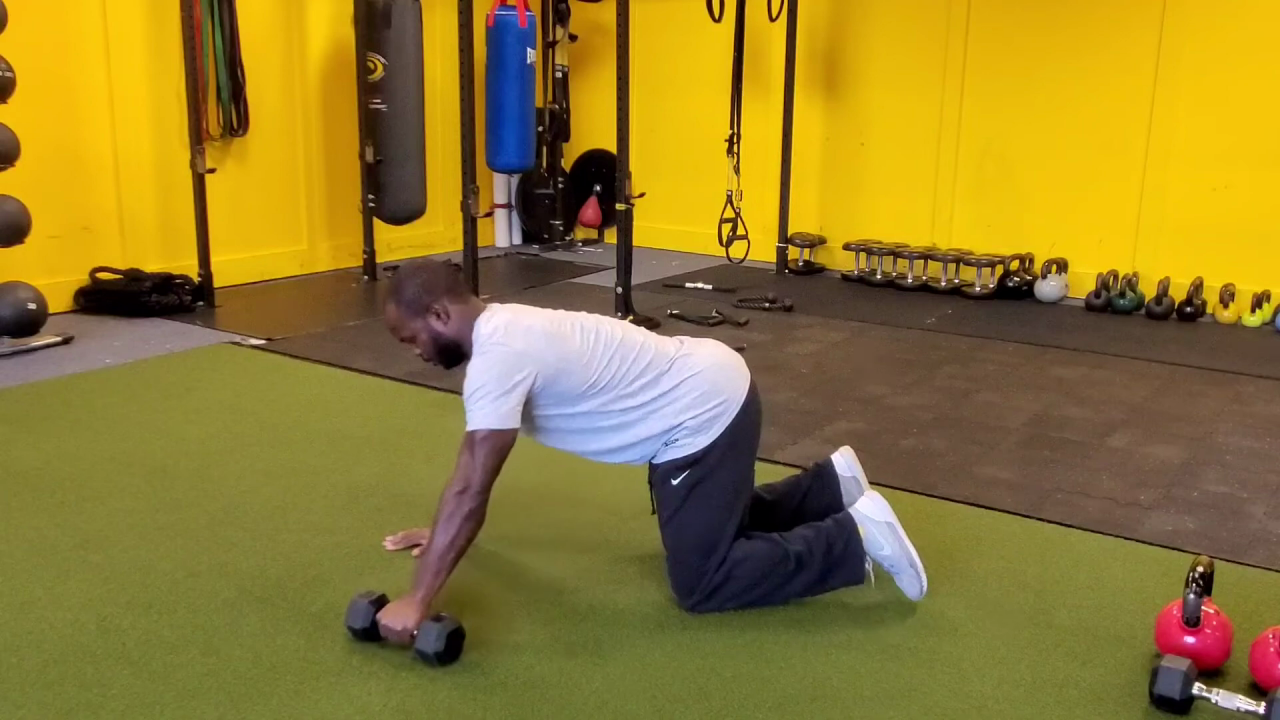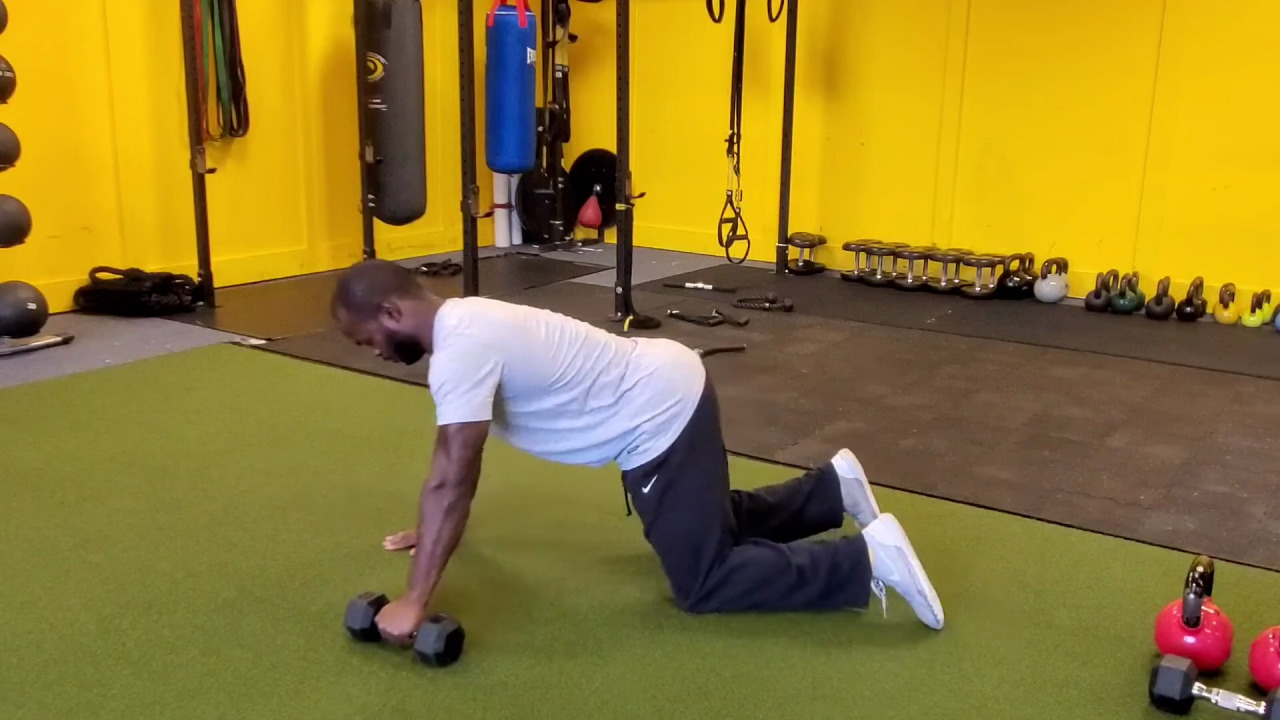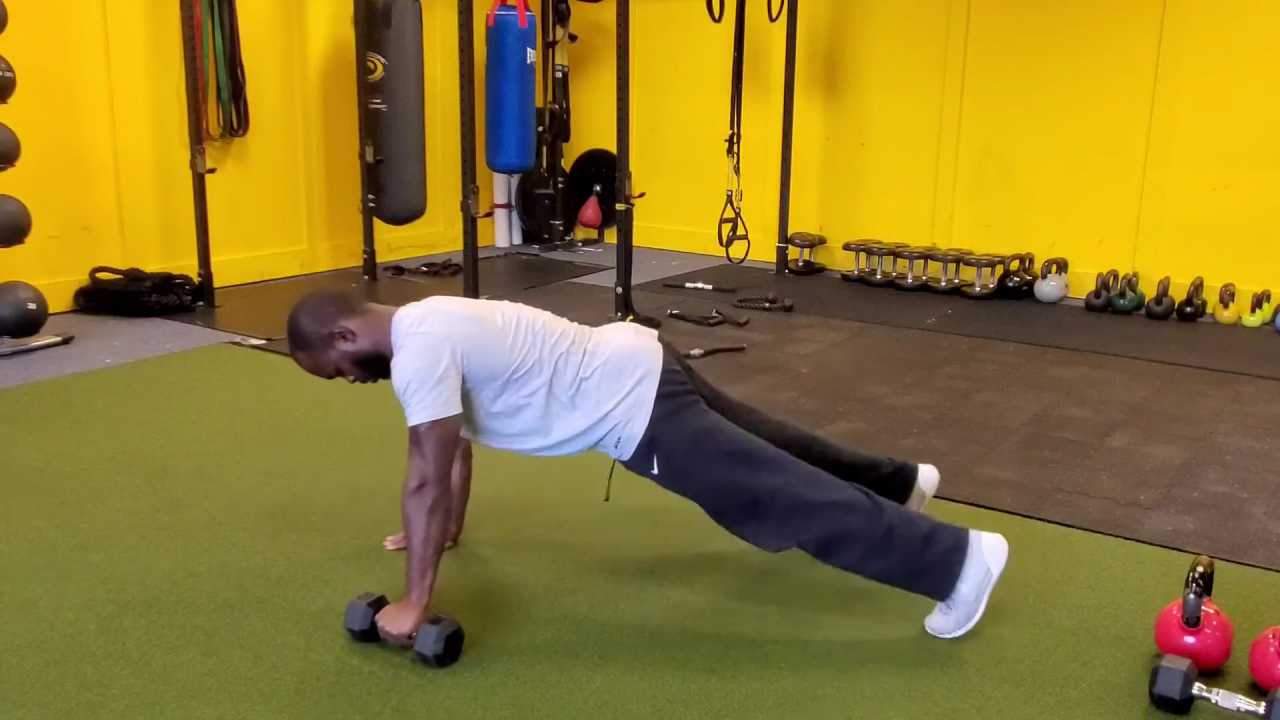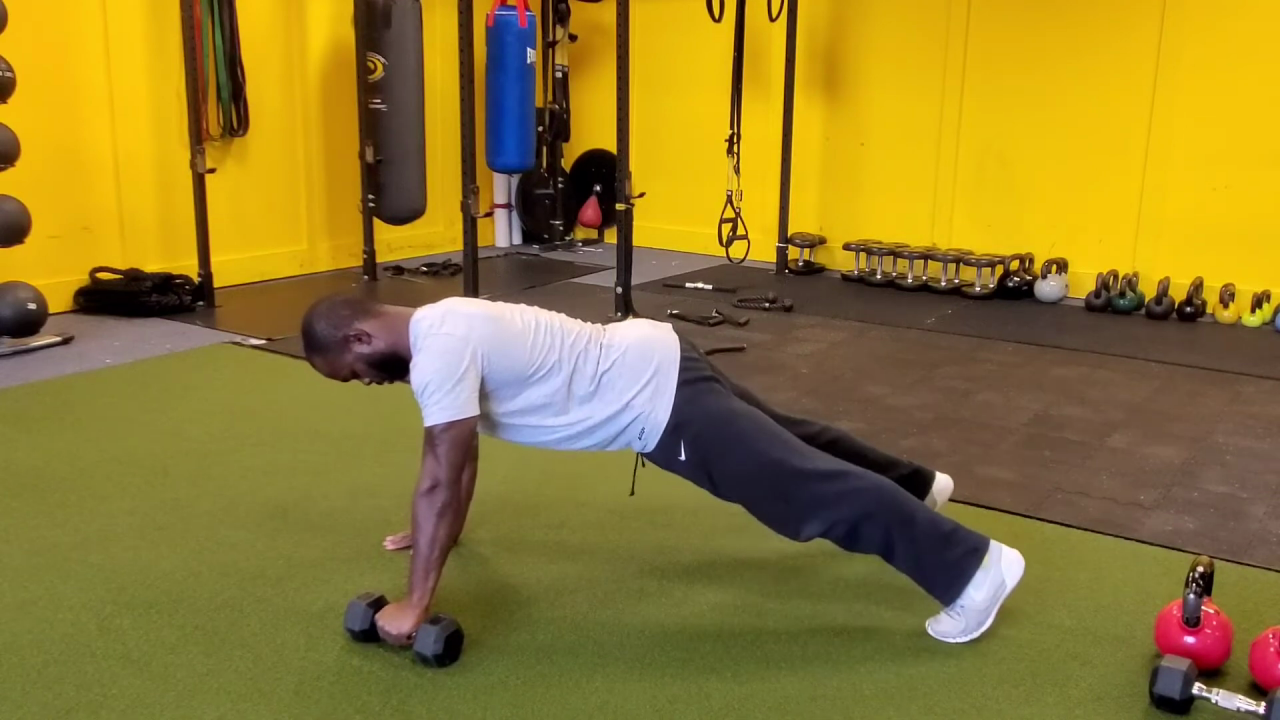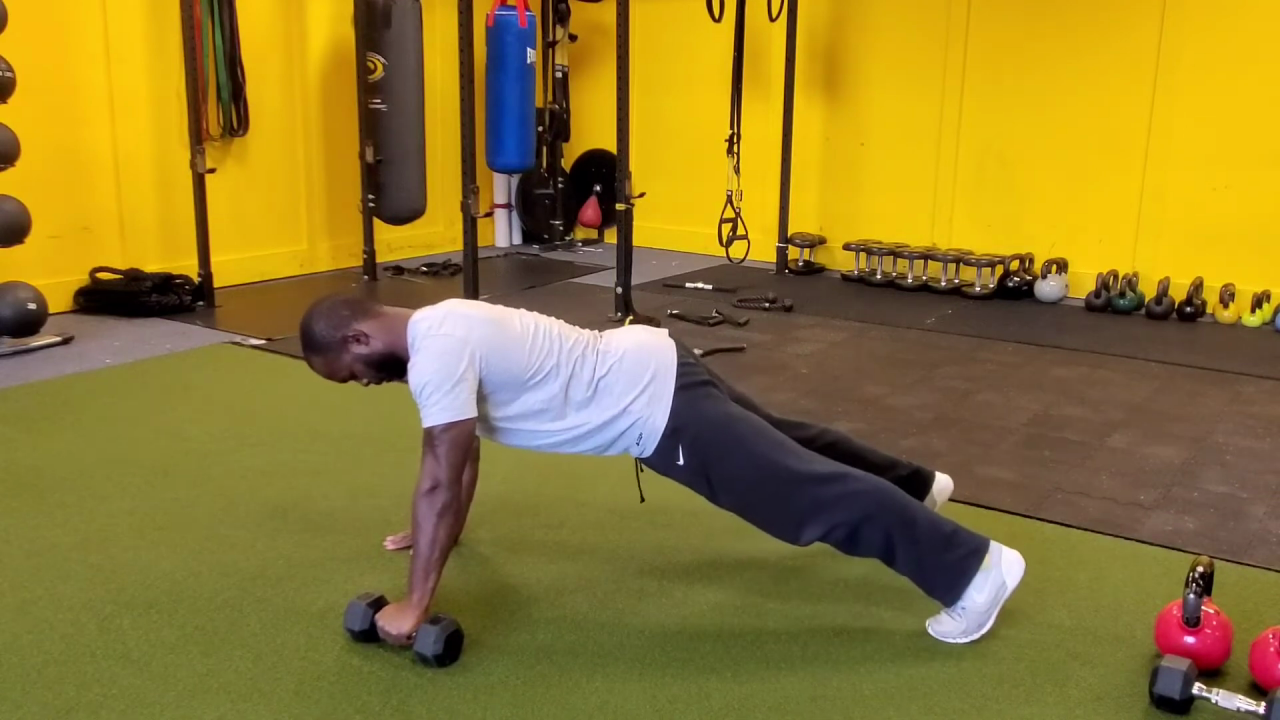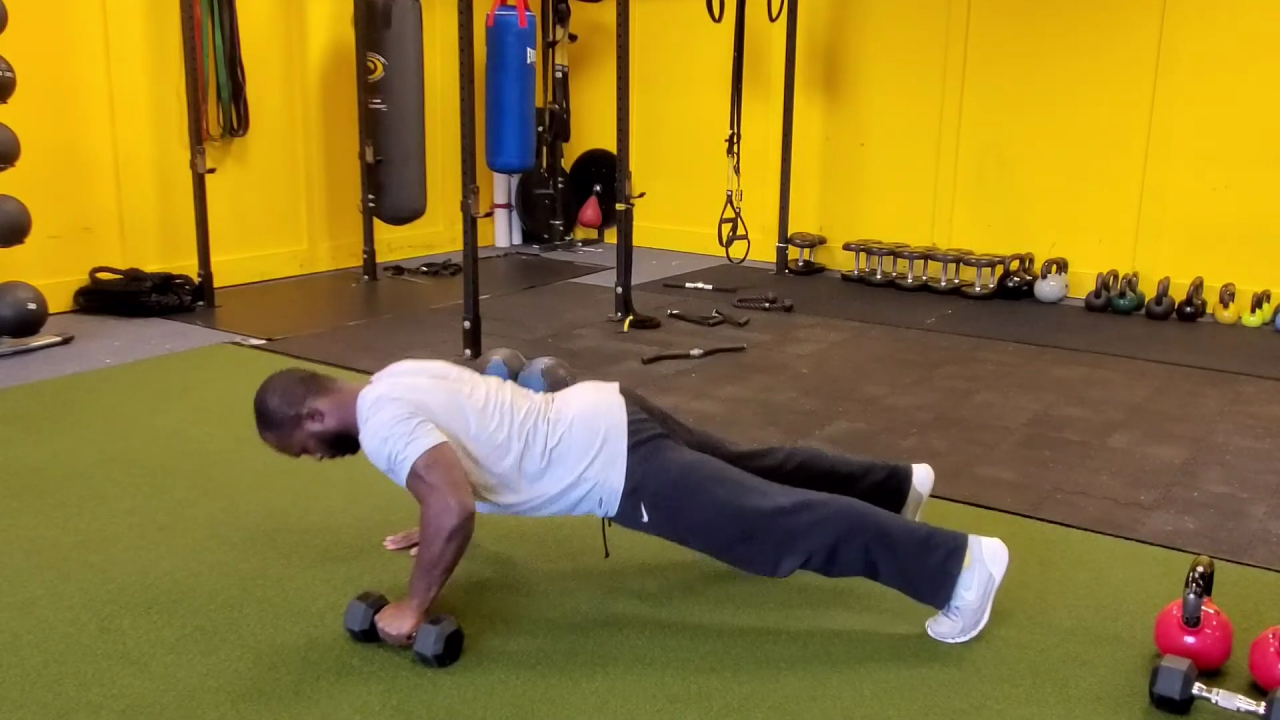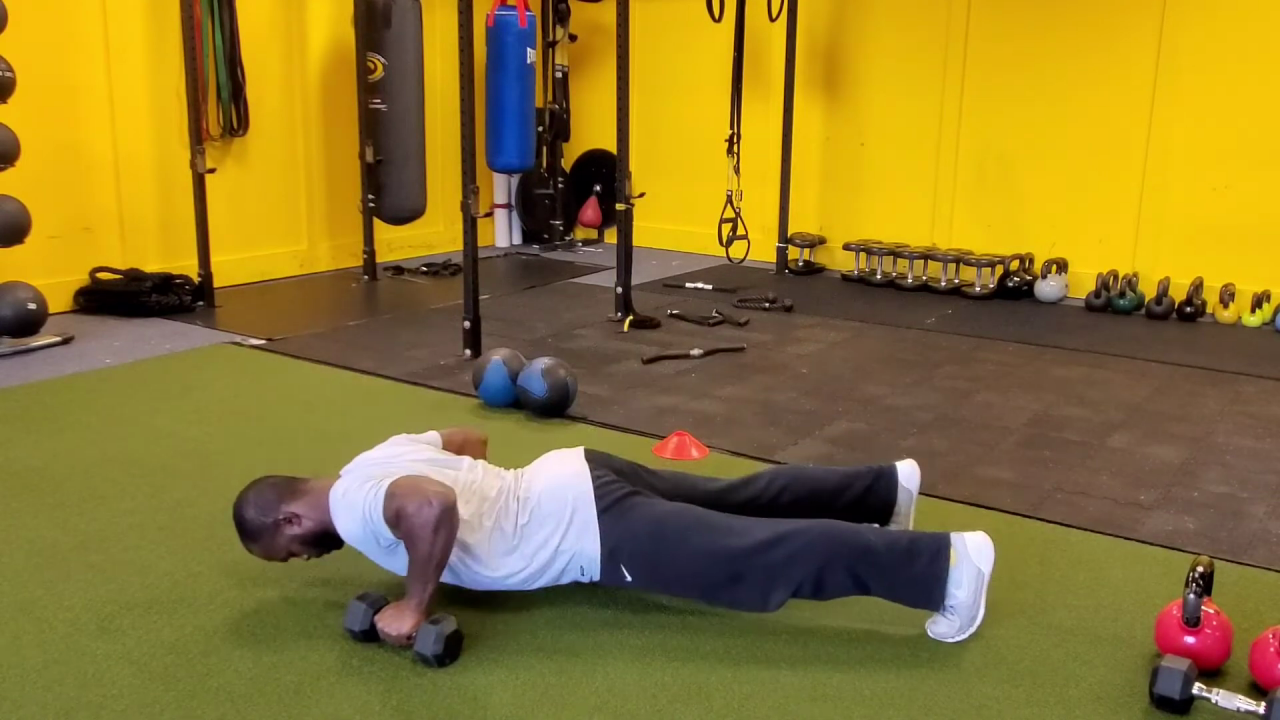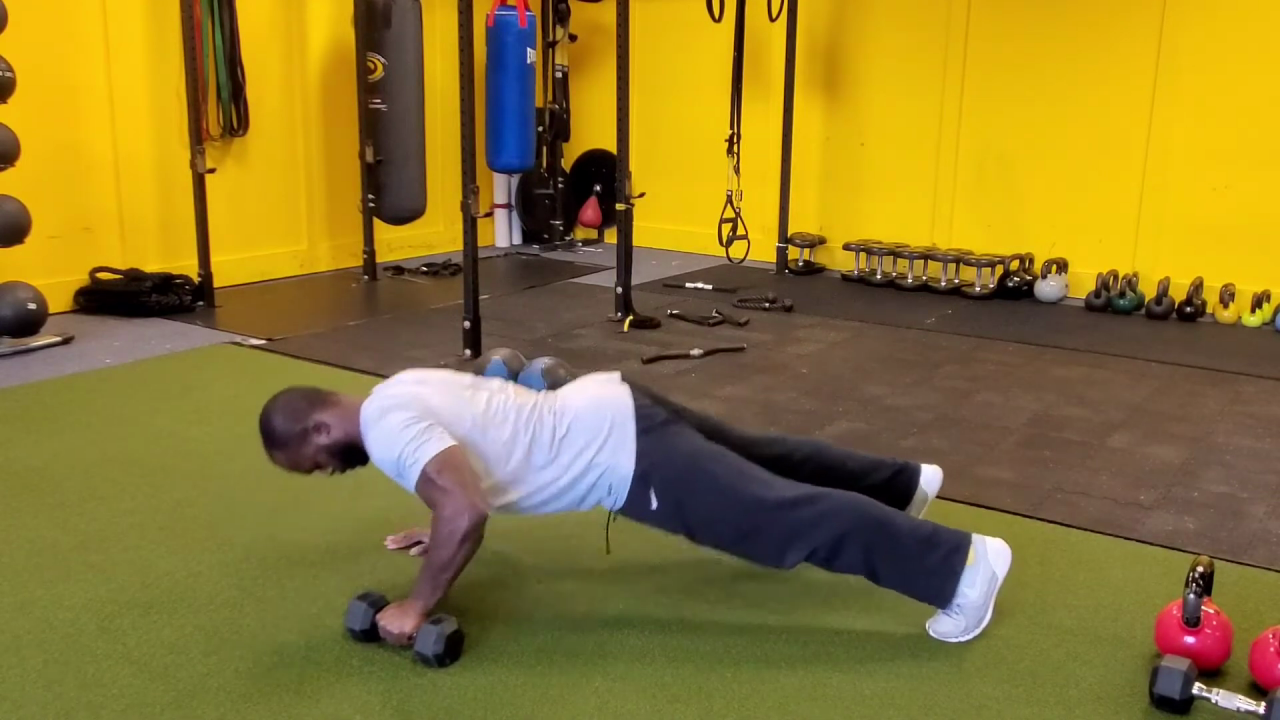
dt=0.5s
person 1, frame 1
left shoulder: (499, 358)
right shoulder: (499, 328)
left elbow: (472, 486)
right elbow: (477, 452)
left wrist: (417, 600)
right wrist: (443, 531)
left hip: (705, 412)
right hip: (706, 385)
left knee: (701, 584)
right knee: (710, 523)
left ankle: (855, 534)
right ankle: (830, 485)
person 1, frame 2
left shoulder: (460, 349)
right shoulder: (463, 322)
left elbow: (449, 481)
right elbow: (464, 458)
left wrist: (413, 602)
right wrist: (435, 531)
left hip: (660, 417)
right hip: (668, 388)
left knee: (703, 582)
right knee: (709, 528)
left ankle: (866, 558)
right ankle: (830, 488)
person 1, frame 3
left shoulder: (416, 351)
right shoulder: (429, 327)
left elbow: (428, 477)
right elbow: (458, 447)
left wrist: (414, 602)
right wrist: (446, 530)
left hip: (636, 406)
right hip: (636, 370)
left knee: (779, 502)
right knee: (764, 450)
left ankle: (960, 559)
right ankle: (901, 483)
person 1, frame 4
left shoulder: (438, 350)
right shoulder: (441, 328)
left elbow: (440, 475)
right elbow: (463, 454)
left wrist: (416, 602)
right wrist: (442, 530)
left hip: (656, 400)
right hip: (651, 364)
left knee: (806, 486)
right knee: (789, 450)
left ankle: (974, 566)
right ankle: (916, 487)
person 1, frame 5
left shoulder: (435, 353)
right shoulder: (441, 327)
left elbow: (442, 478)
right elbow: (462, 452)
left wrist: (415, 602)
right wrist: (441, 527)
left hip: (655, 405)
right hip: (650, 373)
left knee: (804, 495)
right knee: (788, 452)
left ankle: (975, 567)
right ankle: (916, 487)
person 1, frame 6
left shoulder: (382, 421)
right shoulder: (399, 381)
left elbow: (453, 513)
left wrist: (413, 607)
right wrist: (431, 529)
left hip: (615, 466)
right hip: (605, 416)
left knee: (777, 524)
right knee: (759, 472)
left ankle: (959, 565)
right ankle: (896, 486)
person 1, frame 7
left shoulder: (353, 504)
right shoulder: (379, 463)
left elbow: (433, 506)
right elbow: (470, 438)
left wrist: (415, 604)
left hip: (592, 530)
right hip: (578, 475)
left knee: (763, 560)
right knee: (740, 501)
left ankle: (947, 562)
right ankle: (884, 487)
person 1, frame 8
left shoulder: (387, 428)
right shoulder: (402, 391)
left elbow: (467, 516)
left wrist: (418, 605)
right wrist: (435, 530)
left hip: (624, 457)
right hip: (608, 407)
left knee: (784, 516)
right knee: (771, 467)
left ankle: (962, 563)
right ankle: (905, 483)
